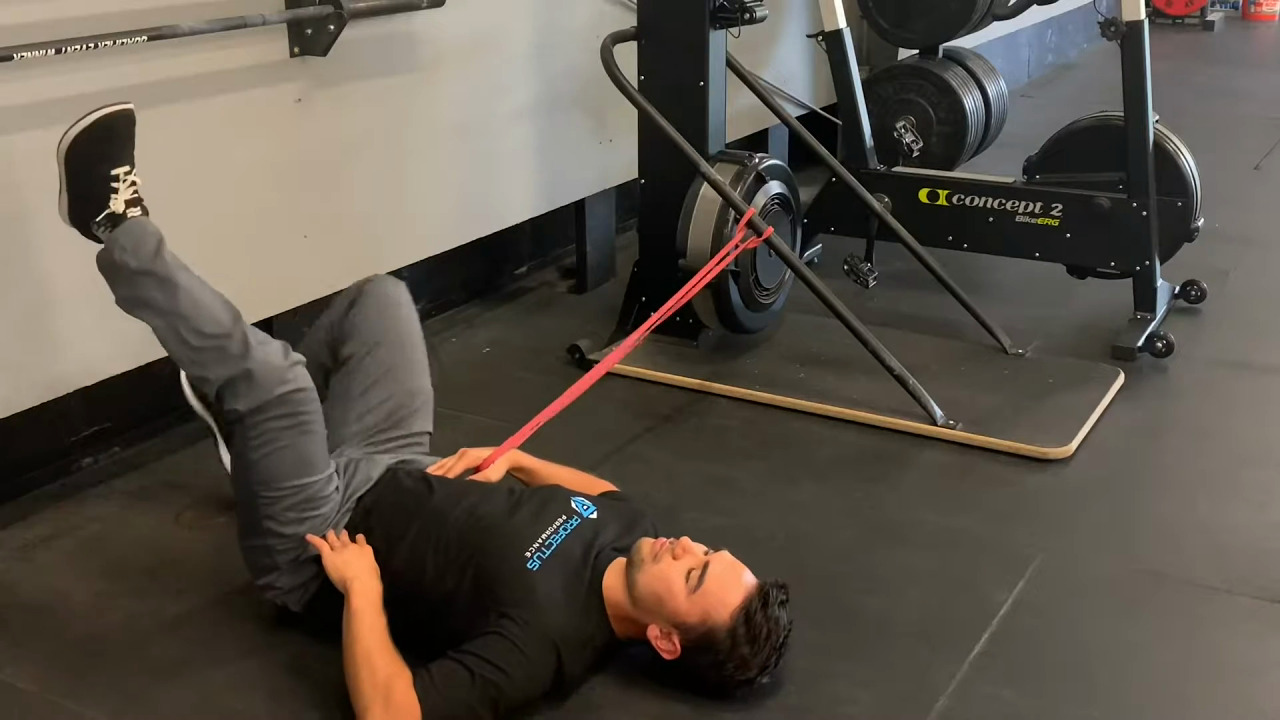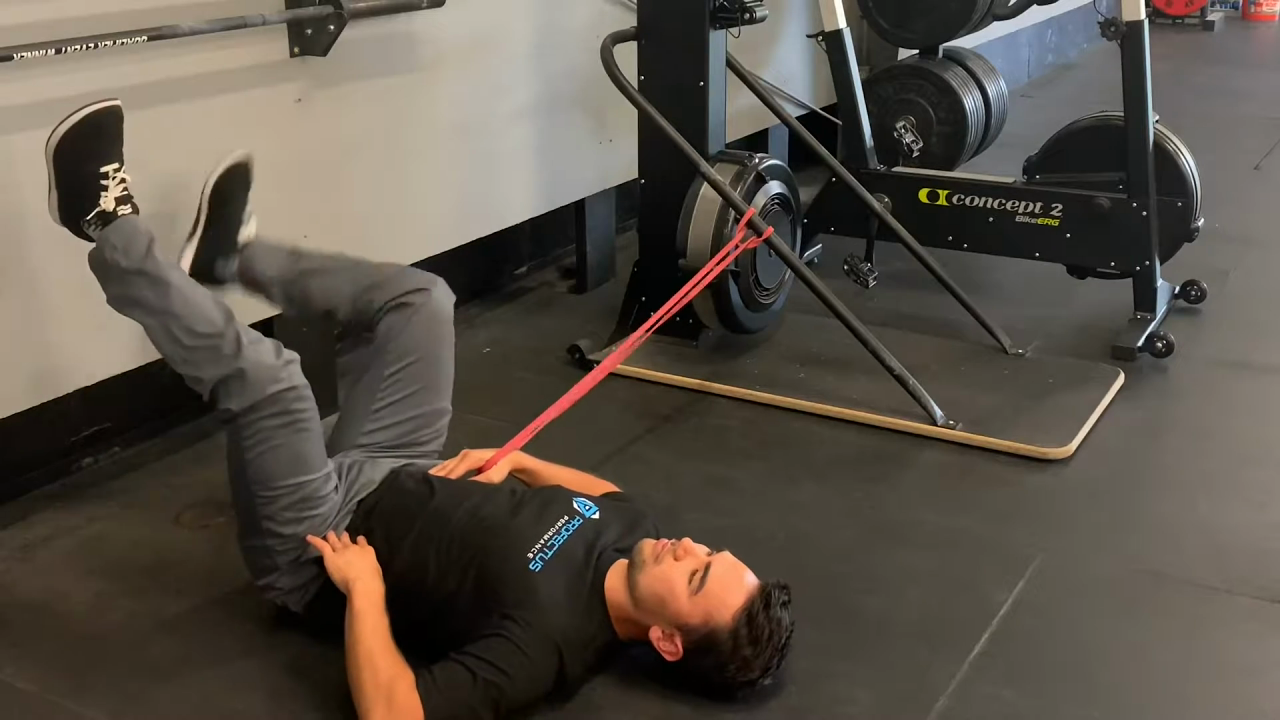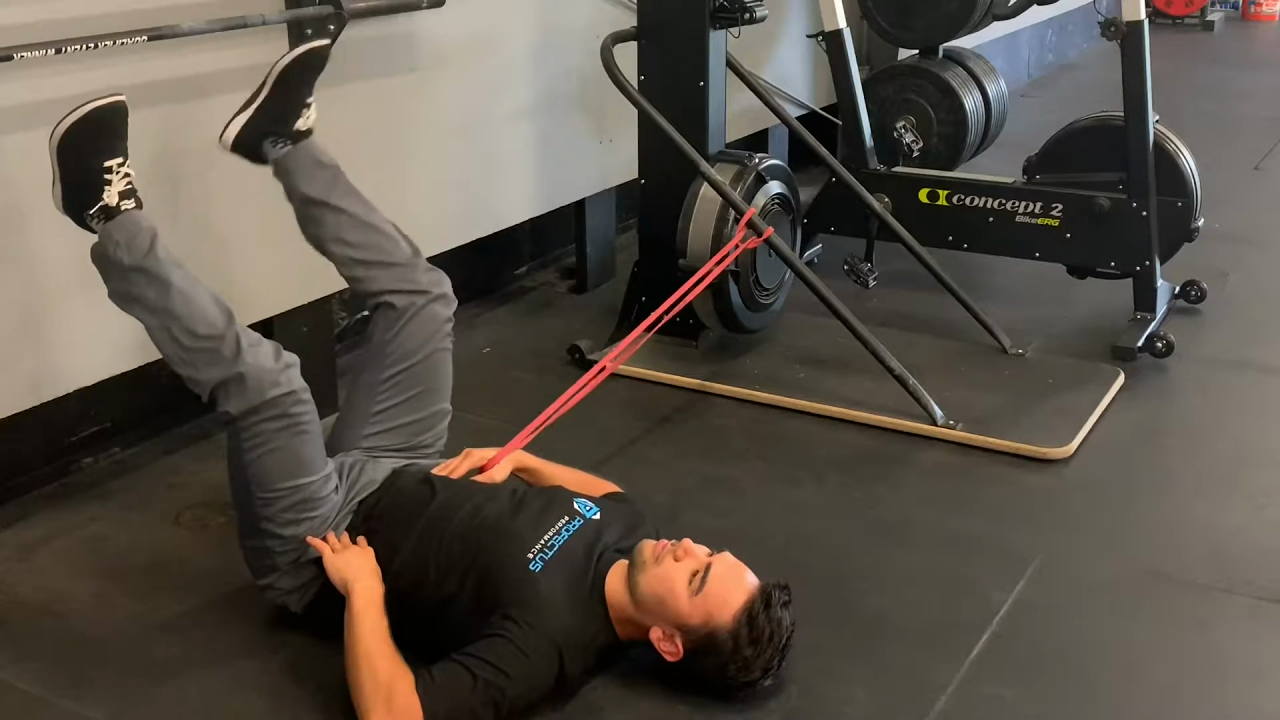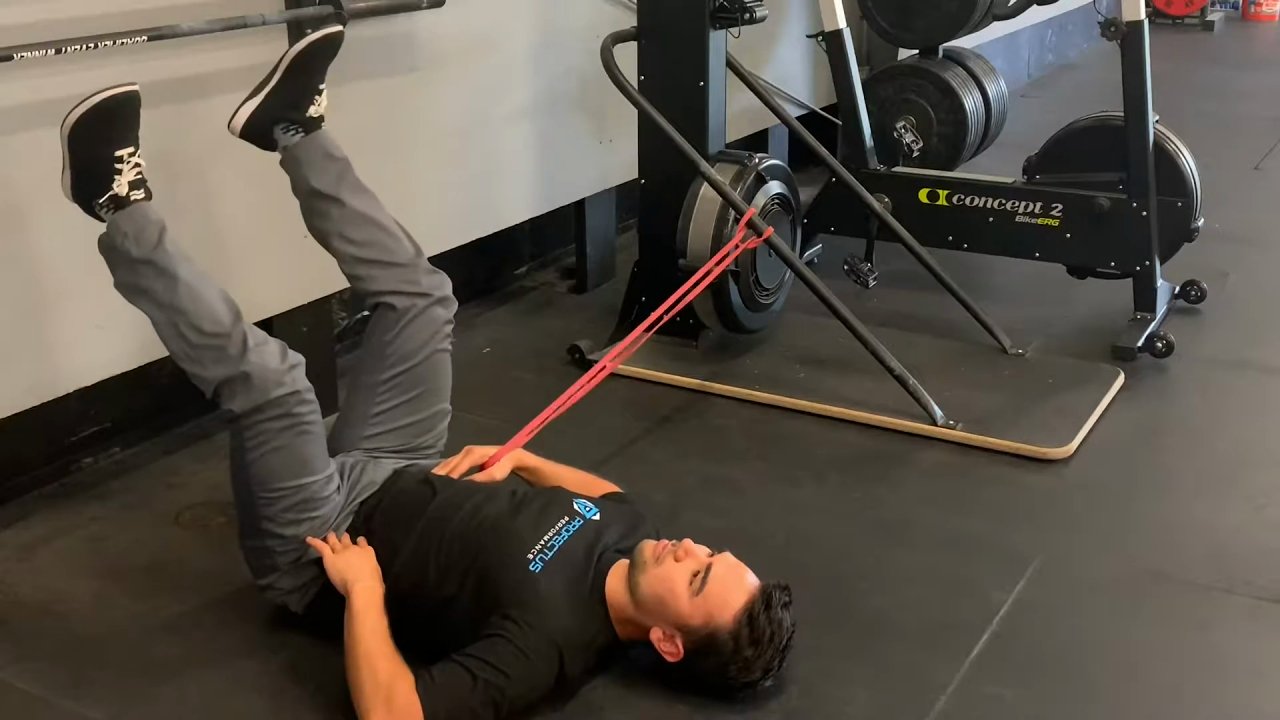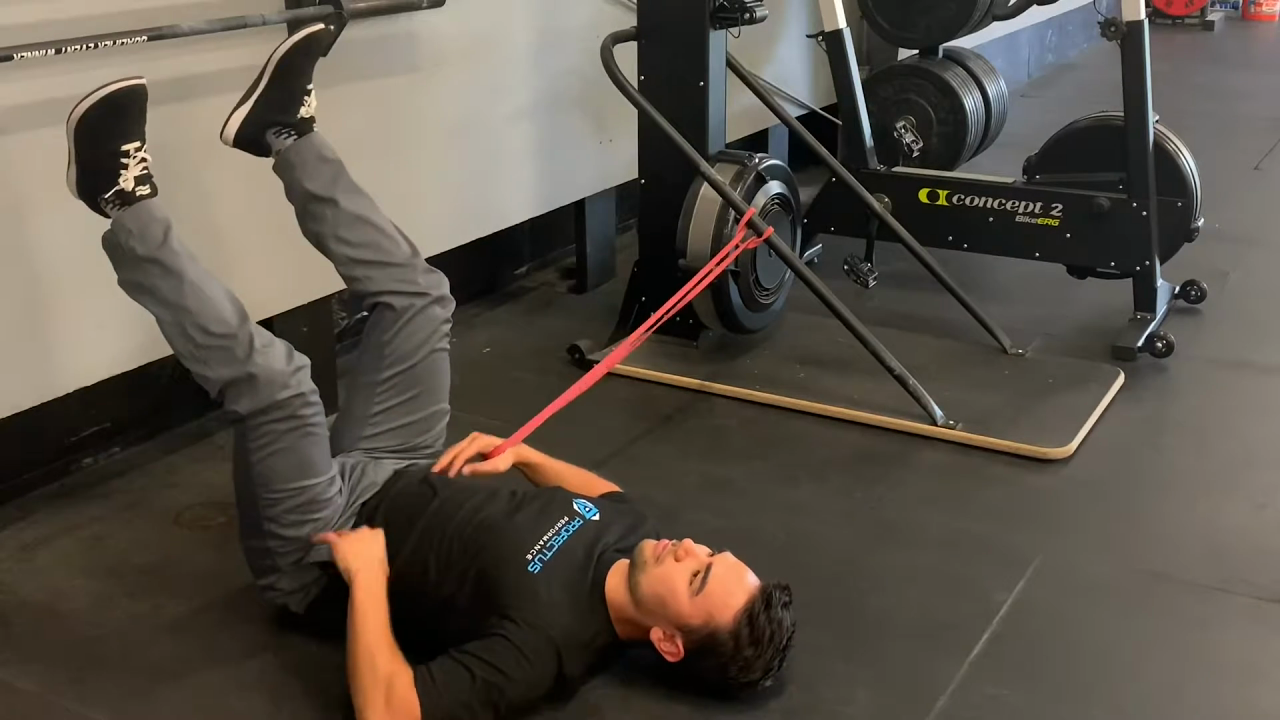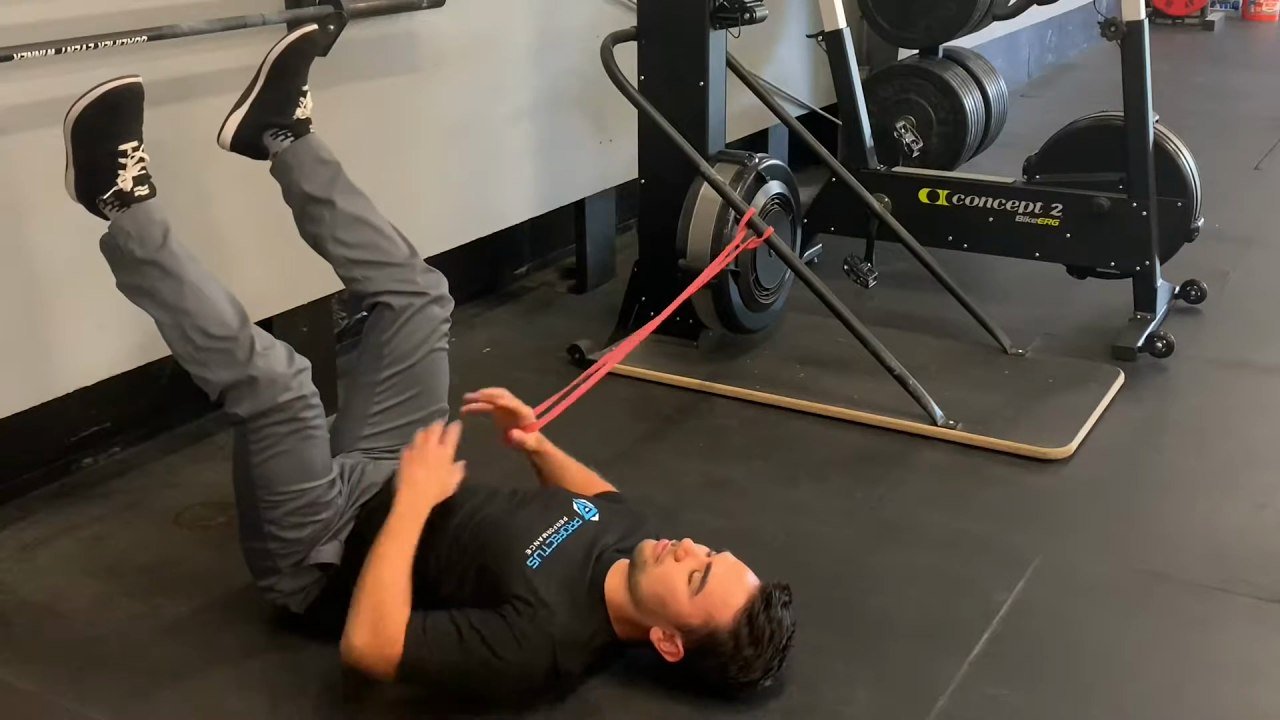
dt=0.2s
person 1, frame 1
left shoulder: (547, 639)
right shoulder: (628, 534)
right elbow: (601, 490)
left wrist: (363, 585)
right wrist: (513, 460)
left hip: (319, 549)
right hip: (391, 478)
left knee: (274, 377)
right knee: (378, 300)
left ankle: (119, 228)
right ankle: (240, 412)
person 1, frame 2
left shoulder: (552, 638)
right shoulder: (630, 537)
right elbow: (605, 488)
left wrist: (366, 587)
right wrist: (519, 461)
left hip: (322, 545)
right hip: (391, 482)
left knee: (263, 375)
right knee: (419, 296)
left ankle: (109, 224)
right ankle: (234, 253)
person 1, frame 3
left shoulder: (551, 638)
right shoulder: (627, 539)
right elbow: (605, 490)
left wrist: (363, 588)
right wrist: (518, 460)
left hip: (320, 544)
right hip: (391, 480)
left knee: (262, 375)
right knee: (420, 293)
left ankle: (113, 219)
right ankle: (282, 139)
person 1, frame 4
left shoulder: (551, 639)
right shoulder: (627, 537)
right elbow: (603, 489)
left wrist: (363, 587)
right wrist: (520, 460)
left hip: (321, 542)
right hip: (392, 480)
left knee: (267, 373)
right knee: (420, 293)
left ankle: (122, 207)
right ankle: (293, 130)
person 1, frame 5
left shoulder: (550, 640)
right shoulder: (628, 538)
right elbow: (599, 488)
left wrist: (366, 569)
right wrist: (522, 453)
left hip: (319, 551)
right hip: (389, 480)
left knee: (271, 376)
right knee: (416, 294)
left ankle: (128, 205)
right ankle: (285, 133)
person 1, frame 6
left shoulder: (546, 639)
right shoulder: (626, 537)
left elbow: (368, 646)
right elbow: (590, 490)
left wrist: (415, 499)
right wrist: (537, 442)
left hip: (324, 556)
right hip: (381, 481)
left knee: (271, 376)
right knee: (416, 292)
left ankle: (125, 205)
right ankle: (281, 133)
